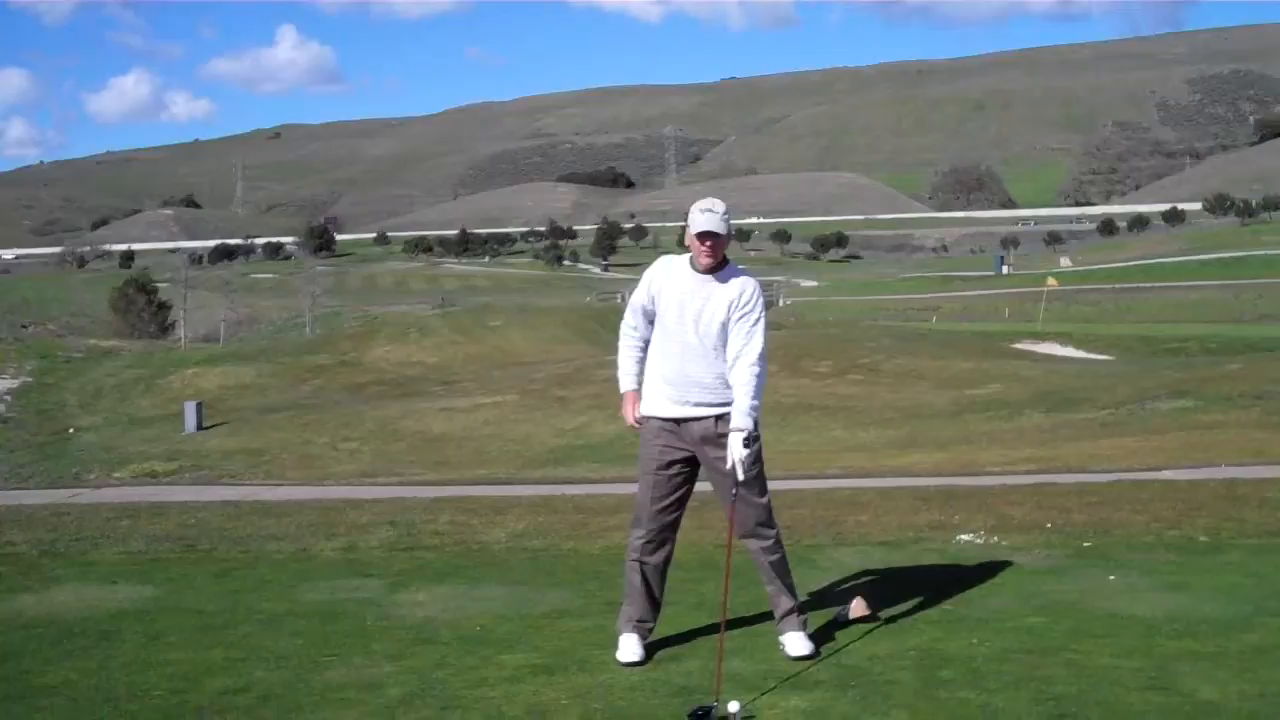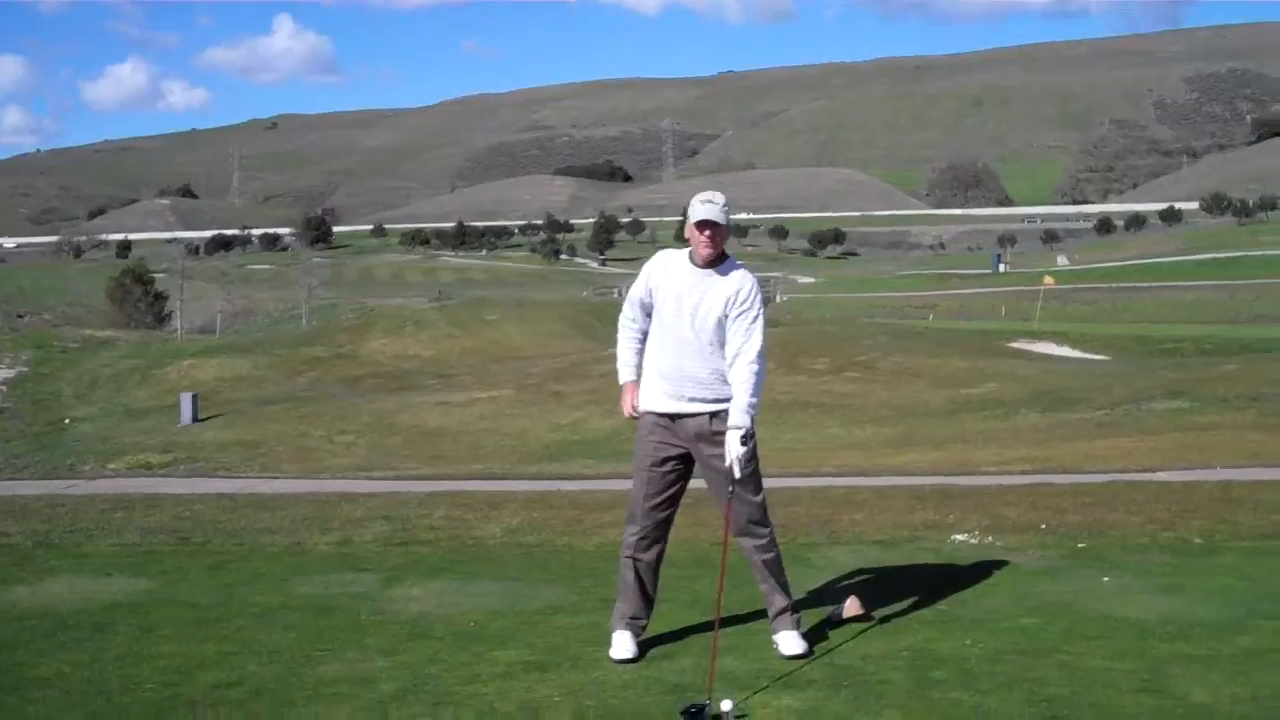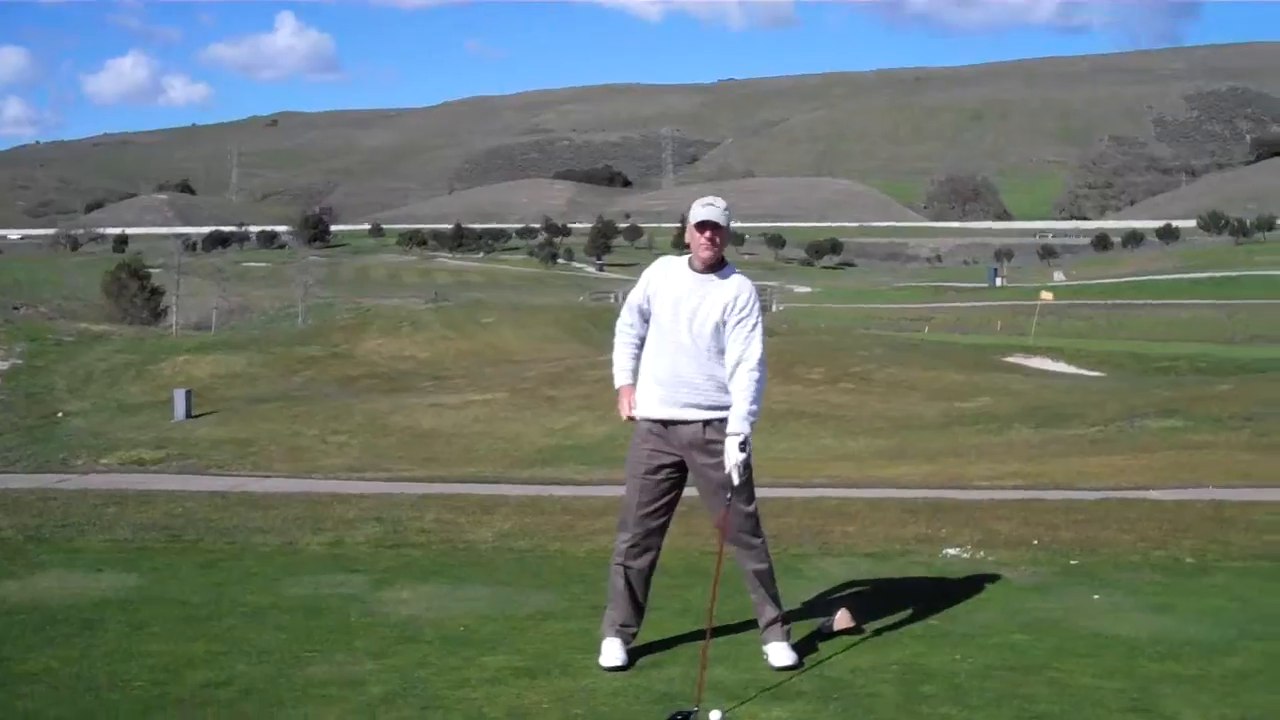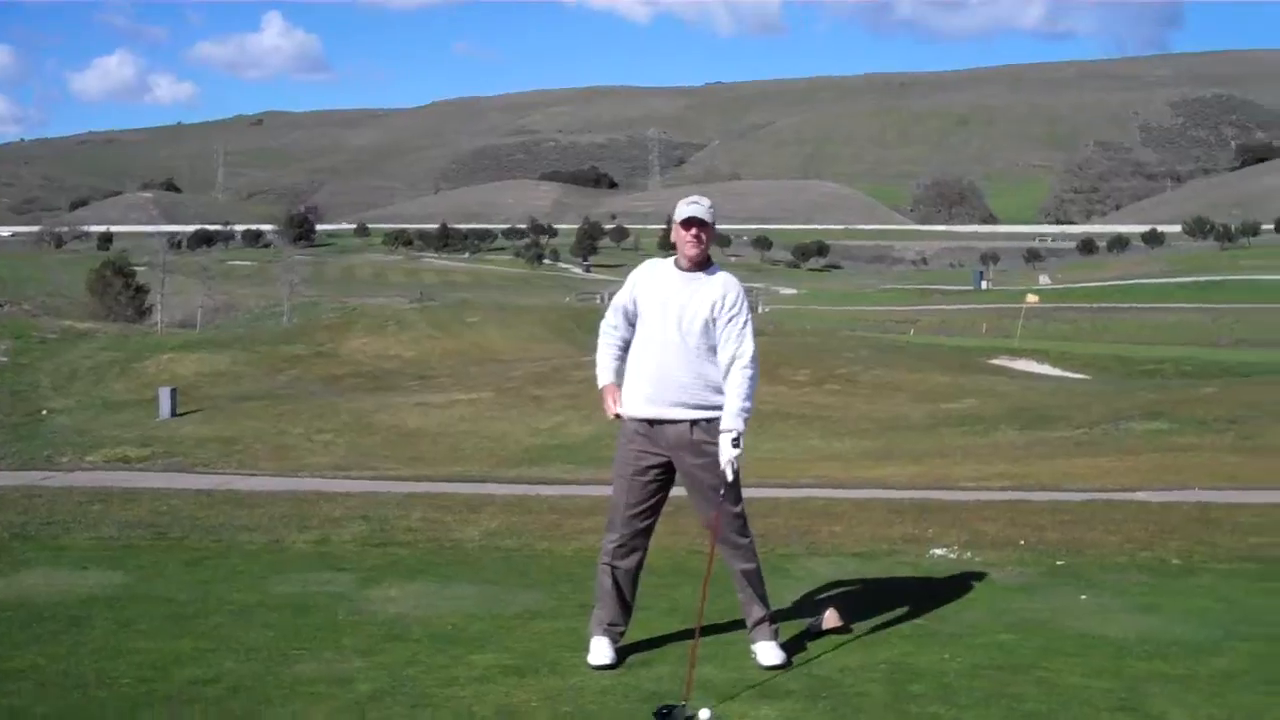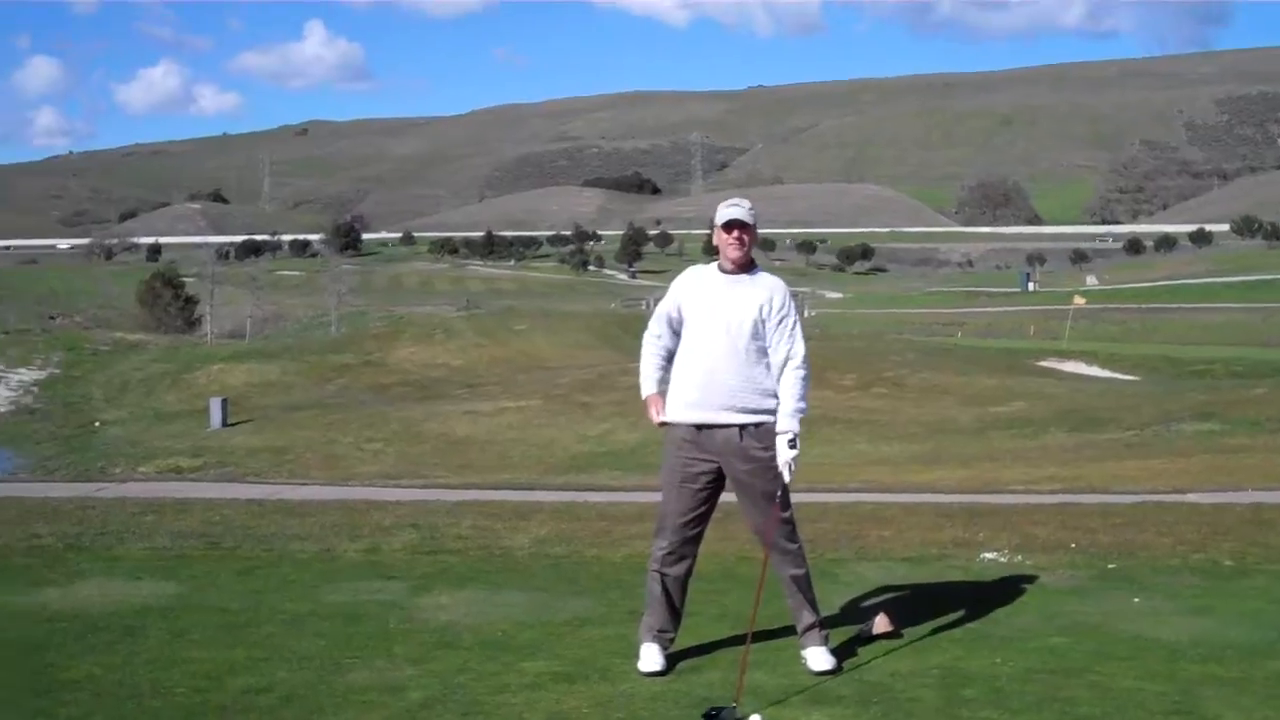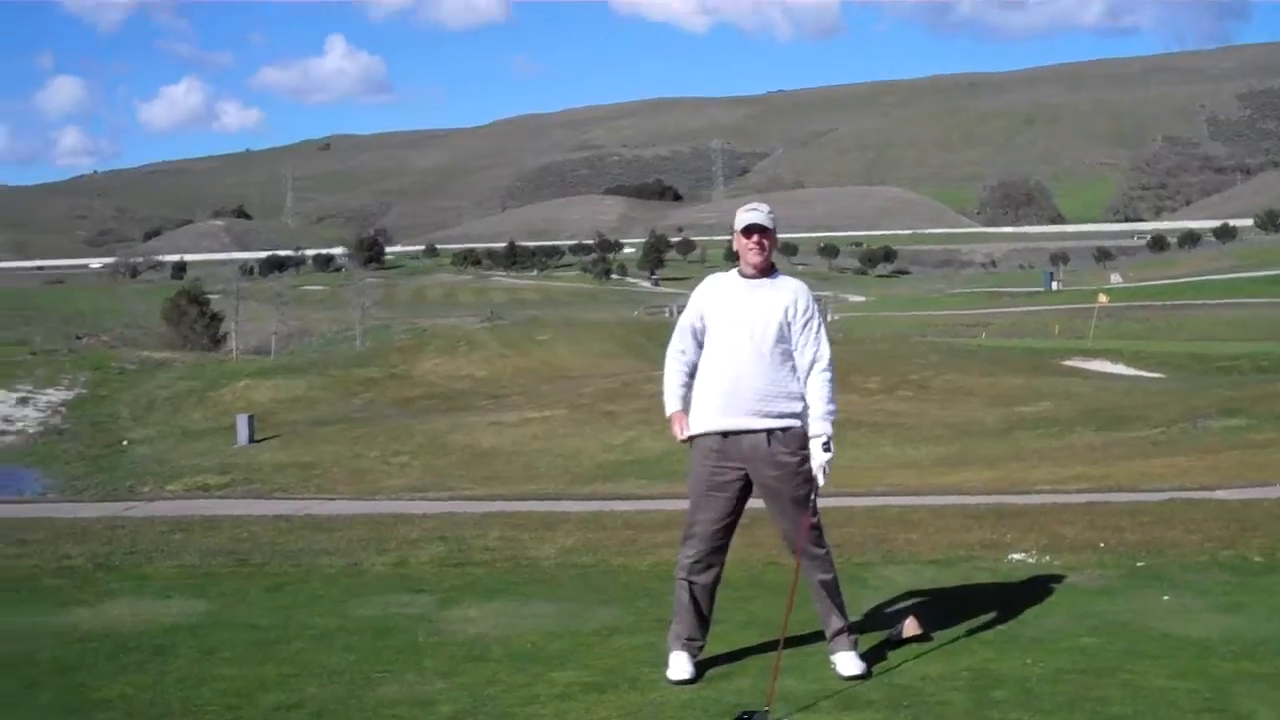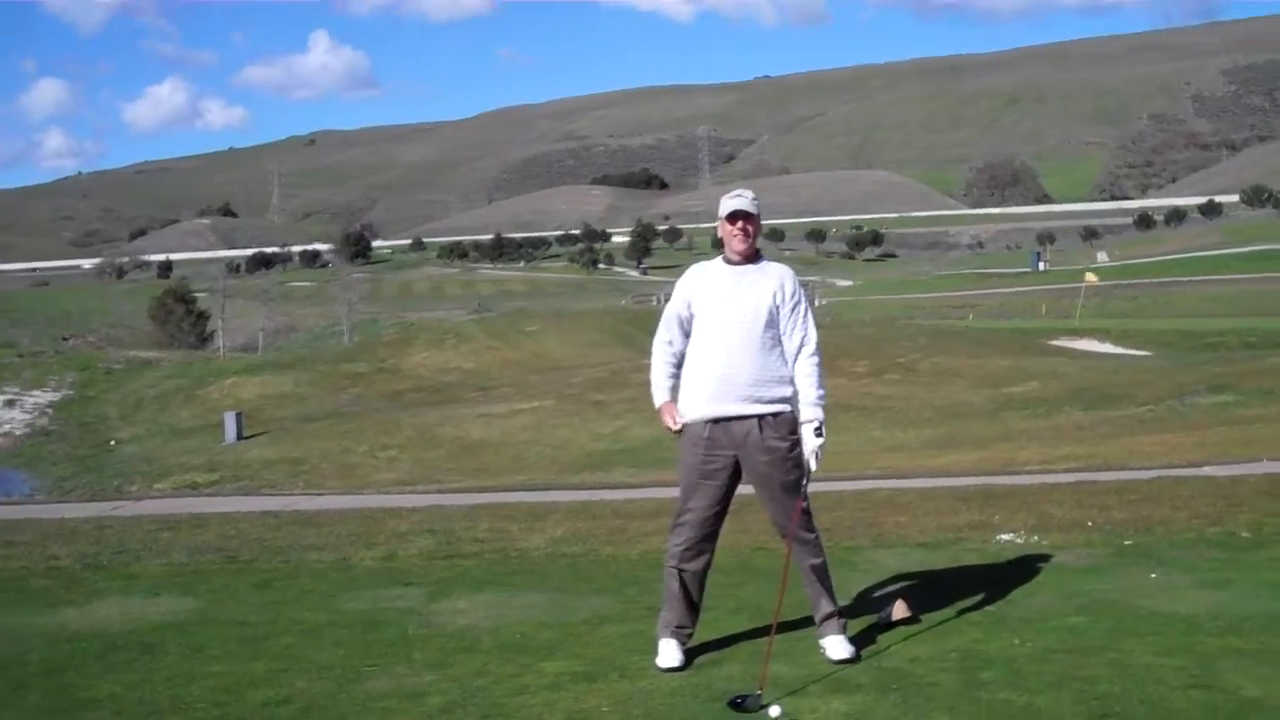
dt=0.1s
person 1, frame 1
left shoulder: (744, 289)
right shoulder: (662, 272)
left elbow: (747, 363)
right elbow: (634, 329)
left wrist: (741, 427)
right wrist: (630, 388)
left hip: (724, 422)
right hip: (664, 421)
left knee: (757, 524)
right knee: (649, 528)
left ankle: (791, 621)
right ankle: (634, 627)
person 1, frame 2
left shoulder: (742, 284)
right shoulder: (661, 266)
left elbow: (746, 360)
right elbow: (632, 322)
left wrist: (739, 425)
right wrist: (628, 379)
left hip: (720, 418)
right hip: (660, 417)
left knee: (752, 522)
right knee: (643, 524)
left ankle: (784, 621)
right ankle: (627, 625)
person 1, frame 3
left shoulder: (740, 290)
right shoulder: (660, 272)
left elbow: (748, 366)
right elbow: (629, 326)
left wrist: (739, 430)
right wrist: (624, 382)
left hip: (715, 428)
right hip: (654, 425)
left knee: (743, 531)
right knee: (636, 531)
left ankle: (774, 631)
right ankle: (617, 632)
person 1, frame 4
left shoulder: (727, 289)
right shoulder: (647, 274)
left elbow: (740, 364)
right elbow: (614, 328)
left wrist: (732, 427)
right wrist: (608, 382)
left hip: (704, 428)
right hip: (641, 424)
left knee: (732, 532)
right knee: (623, 531)
left ankle: (762, 631)
right ankle: (605, 631)
person 1, frame 5
left shoulder: (773, 290)
right shoulder: (690, 281)
left elbow: (791, 365)
right elbow: (658, 337)
left wrist: (789, 428)
right wrist: (651, 391)
left hip: (753, 432)
right hip: (688, 430)
left knee: (780, 536)
right knee: (673, 537)
left ankle: (812, 635)
right ankle: (655, 637)
person 1, frame 6
left shoulder: (795, 293)
right shoulder: (711, 289)
left elbow: (817, 367)
right elbow: (682, 350)
left wrist: (820, 432)
right wrist: (676, 406)
left hip: (781, 437)
right hip: (715, 437)
left knee: (808, 542)
right knee: (701, 545)
left ankle: (841, 641)
right ankle: (684, 645)
person 1, frame 7
left shoulder: (781, 279)
right shoulder: (696, 278)
left elbow: (804, 352)
right elbow: (668, 342)
left wrist: (812, 415)
right wrist: (663, 398)
left hip: (772, 423)
right hip: (704, 425)
left knee: (798, 527)
right knee: (691, 532)
left ankle: (830, 625)
right ankle: (673, 633)
